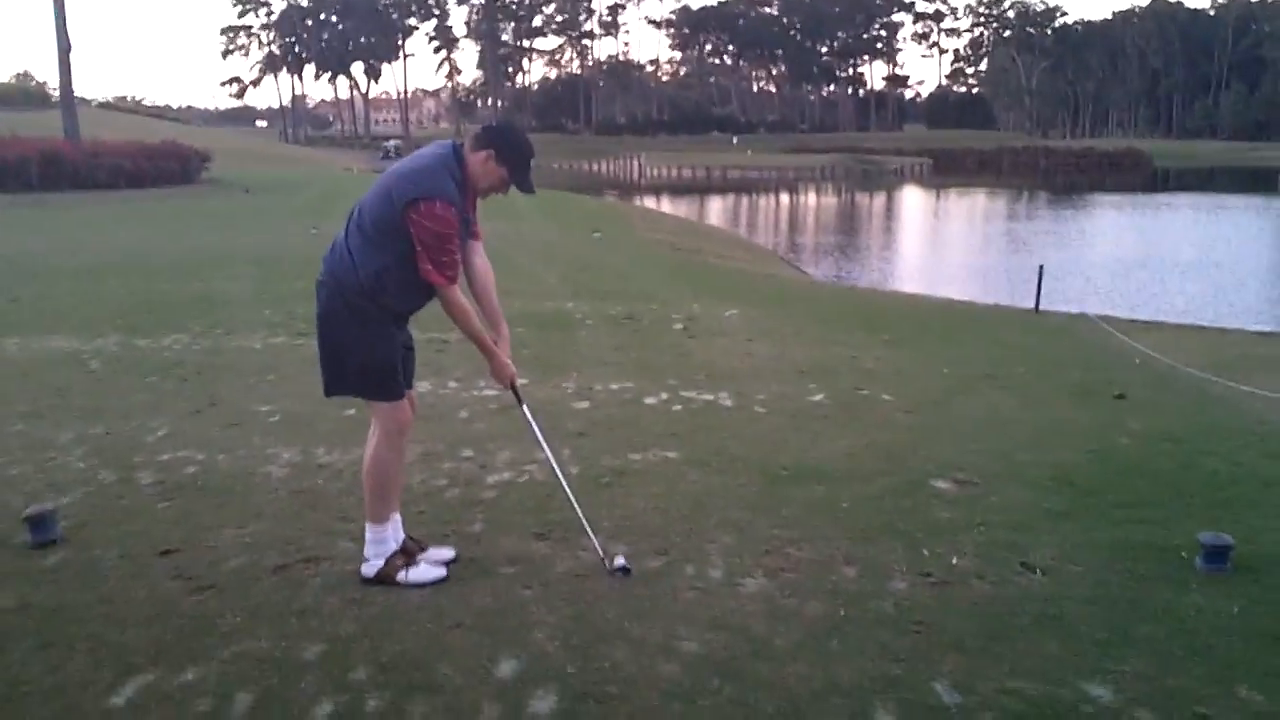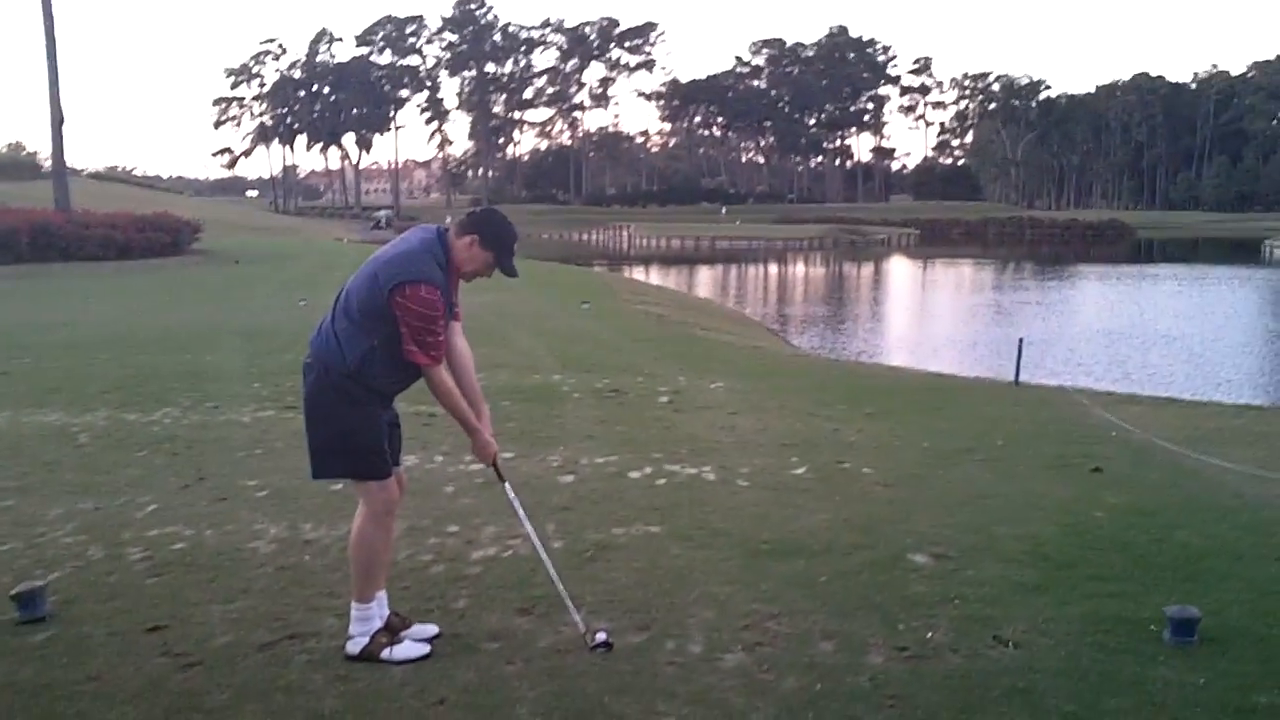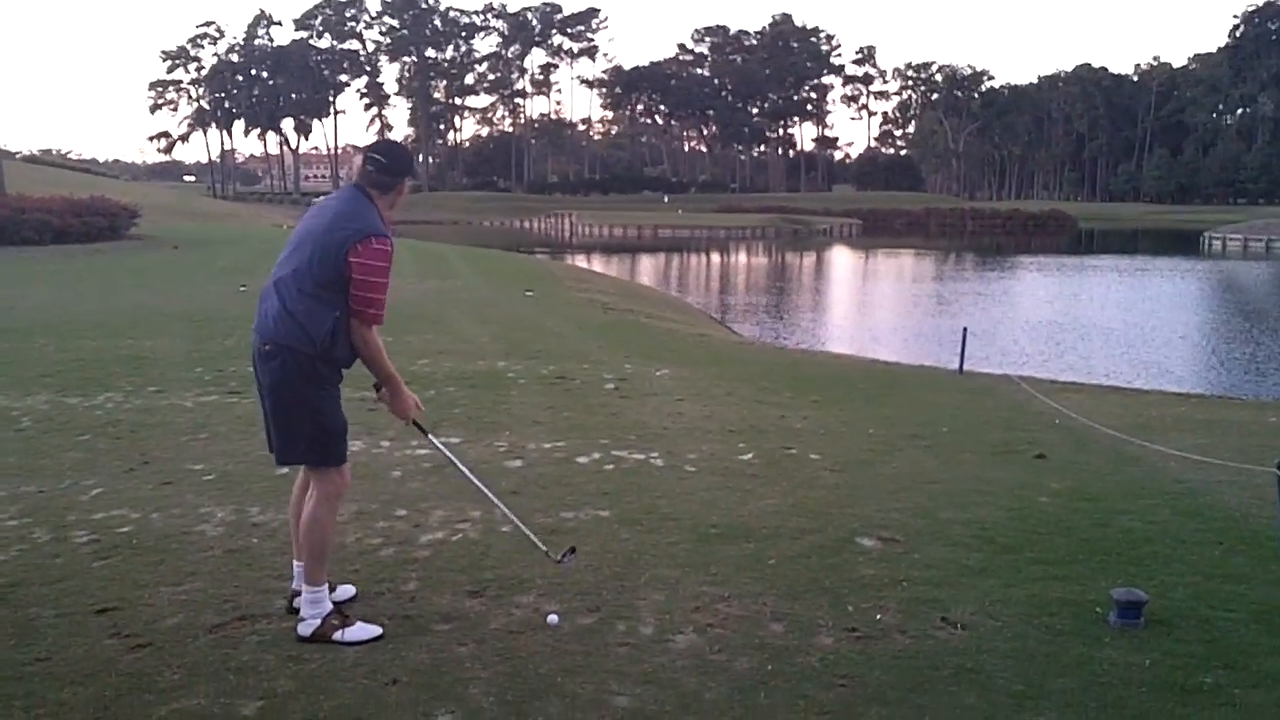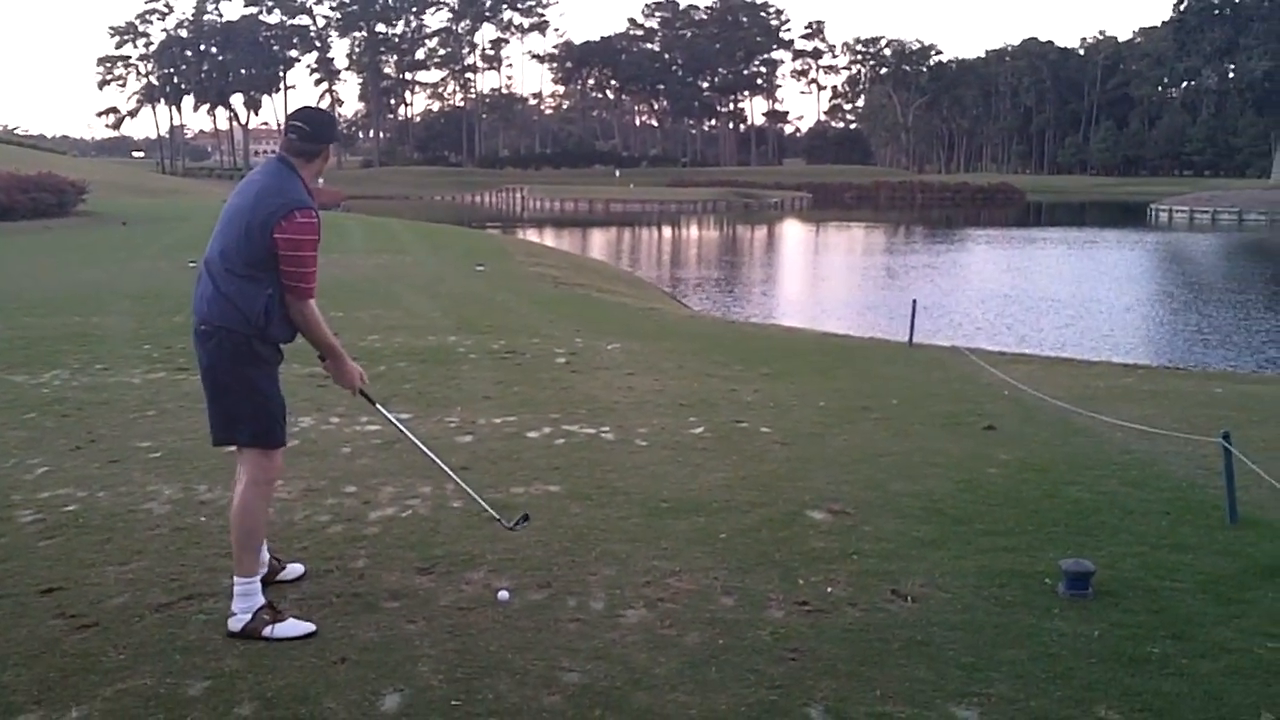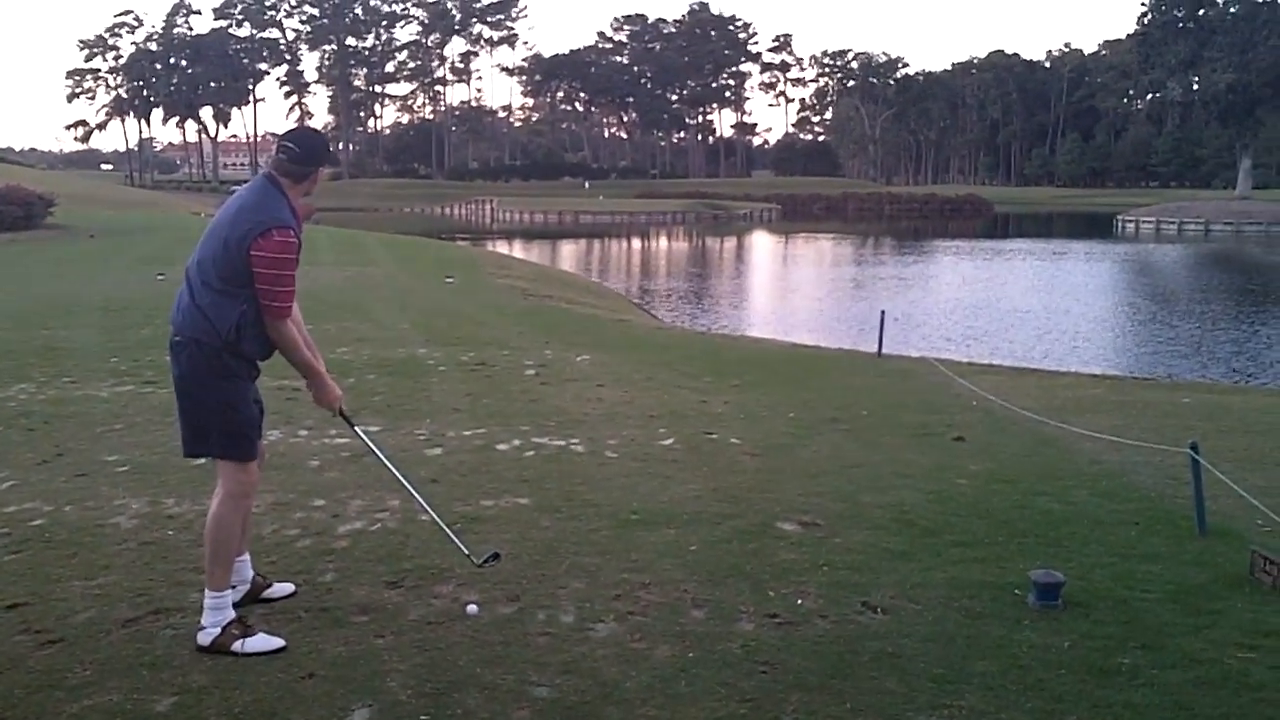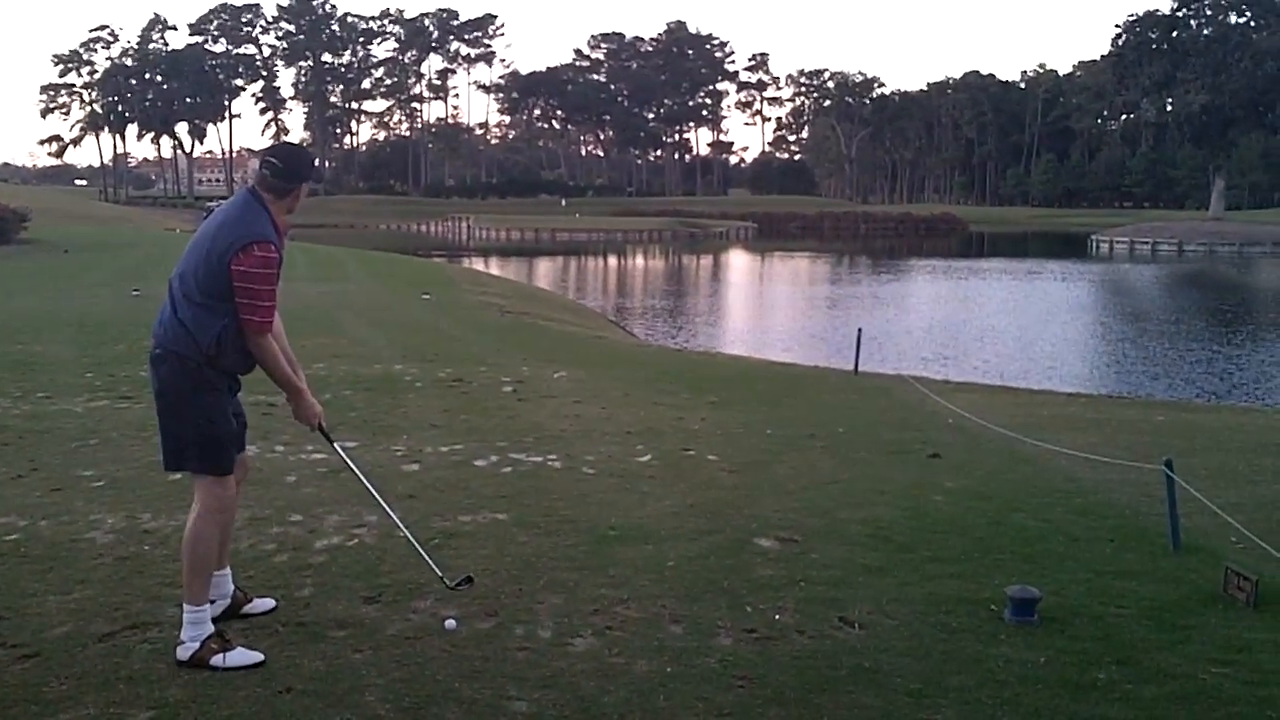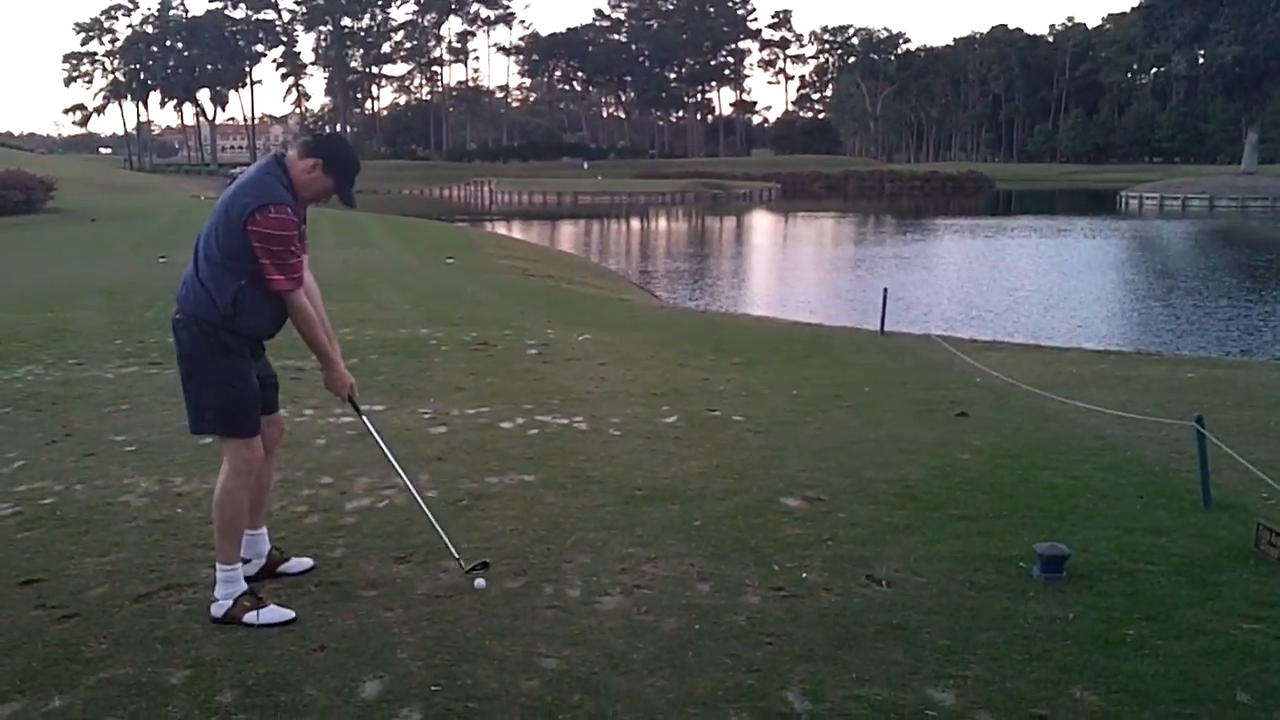
dt=0.7s
person 1, frame 1
left shoulder: (455, 170)
right shoulder: (435, 195)
left elbow: (475, 256)
right elbow: (447, 291)
left wrist: (502, 335)
right wrist: (492, 355)
left hip: (378, 299)
right hip: (355, 302)
left knee: (400, 412)
right knee: (391, 418)
left ankle: (392, 537)
right ankle: (379, 555)
person 1, frame 2
left shoulder: (437, 249)
right shoulder: (420, 279)
left elbow: (454, 338)
right elbow: (433, 370)
left wrist: (483, 412)
right wrist: (475, 431)
left hip: (364, 380)
right hip: (341, 385)
left knee: (390, 489)
right knee: (379, 497)
left ankle: (377, 612)
right ankle: (363, 632)
person 1, frame 3
left shoulder: (332, 208)
right shoulder: (371, 237)
right elbow: (362, 330)
left wrist: (385, 381)
right wrist: (396, 390)
left hip: (279, 348)
right hip: (301, 361)
left knee: (315, 469)
right knee: (330, 481)
left ankle: (305, 583)
right ankle: (315, 613)
person 1, frame 4
left shoulder: (261, 181)
right shoulder: (296, 209)
right elbow: (298, 303)
left wrist: (329, 346)
right wrist: (338, 359)
left hip: (223, 328)
right hip: (240, 340)
left knee: (254, 449)
right knee: (262, 465)
left ankle: (255, 560)
right ankle: (246, 607)
person 1, frame 5
left shoulder: (256, 197)
right shoulder: (276, 228)
left elbow: (284, 302)
right elbow: (276, 322)
left wrist: (317, 361)
right wrist: (318, 380)
left hip: (214, 347)
right hip: (213, 355)
left knee: (249, 459)
right knee: (237, 478)
left ankle: (239, 577)
right ankle: (216, 620)
person 1, frame 6
left shoulder: (244, 213)
right shoulder: (257, 242)
left elbow: (266, 315)
right elbow: (257, 337)
left wrist: (299, 377)
right wrist: (297, 395)
left hip: (199, 363)
right hip: (192, 370)
left knee: (232, 473)
right knee: (215, 493)
left ankle: (219, 592)
right ankle: (195, 635)
person 1, frame 7
left shoulder: (281, 188)
right shoulder: (272, 205)
left elbow: (302, 274)
right elbow: (292, 297)
left wrist: (334, 348)
right wrist: (330, 365)
left hip: (235, 329)
right hip: (212, 334)
left knee: (269, 432)
right knee: (244, 456)
left ankle: (255, 551)
right ankle: (229, 592)
